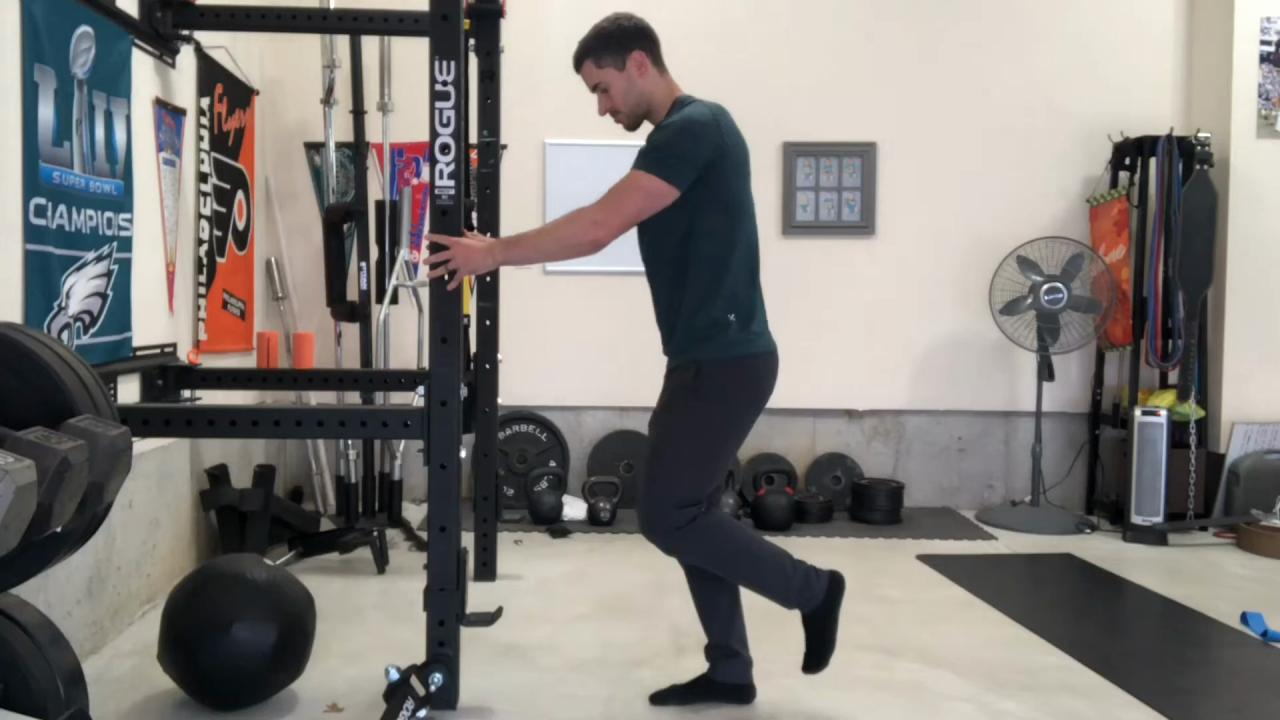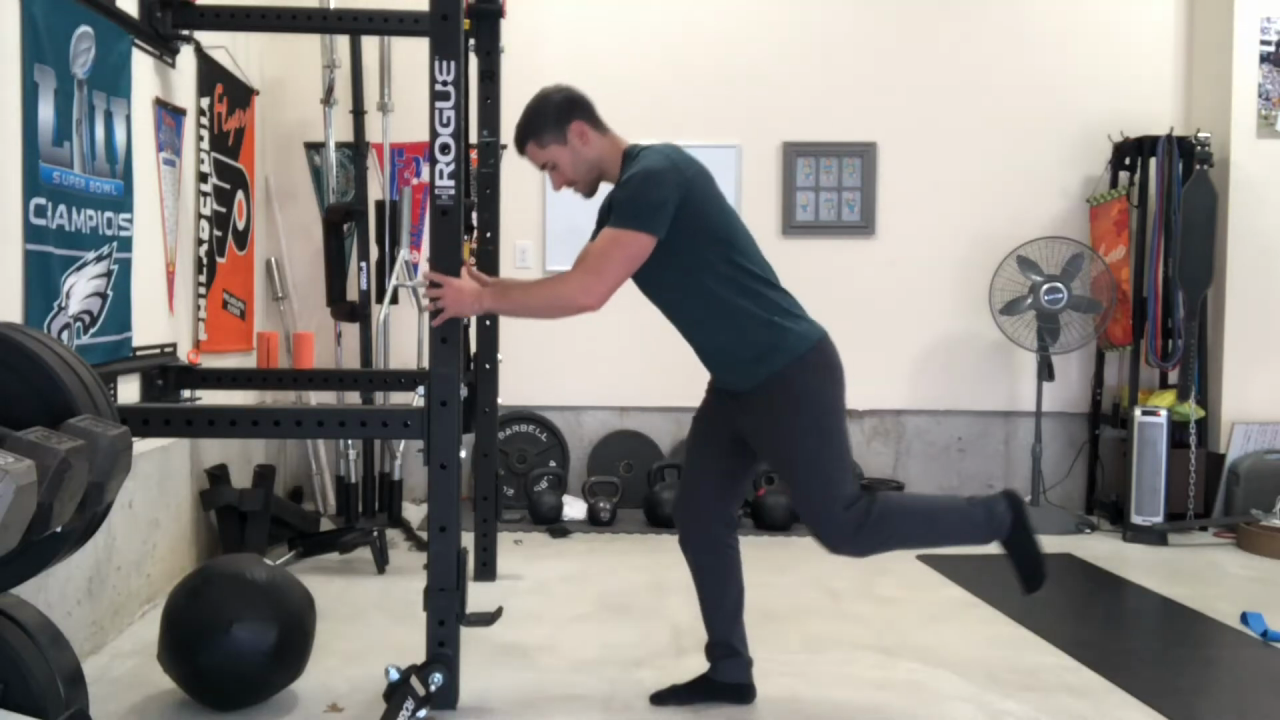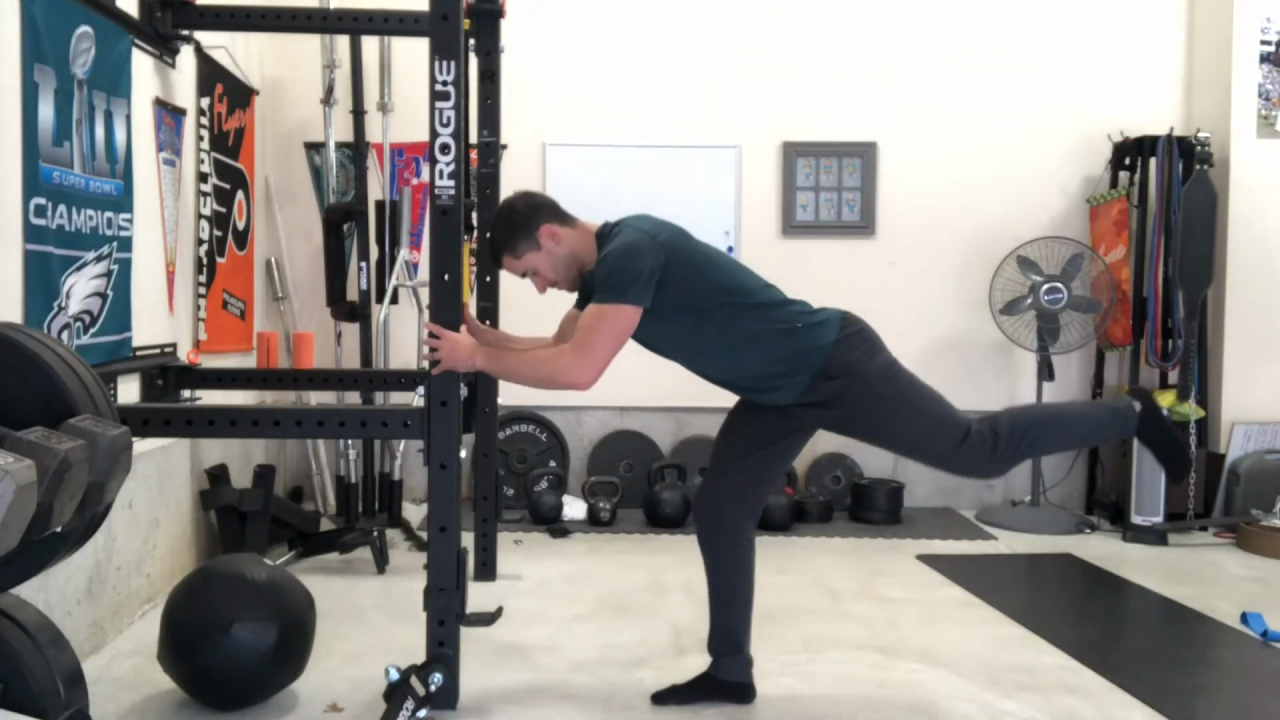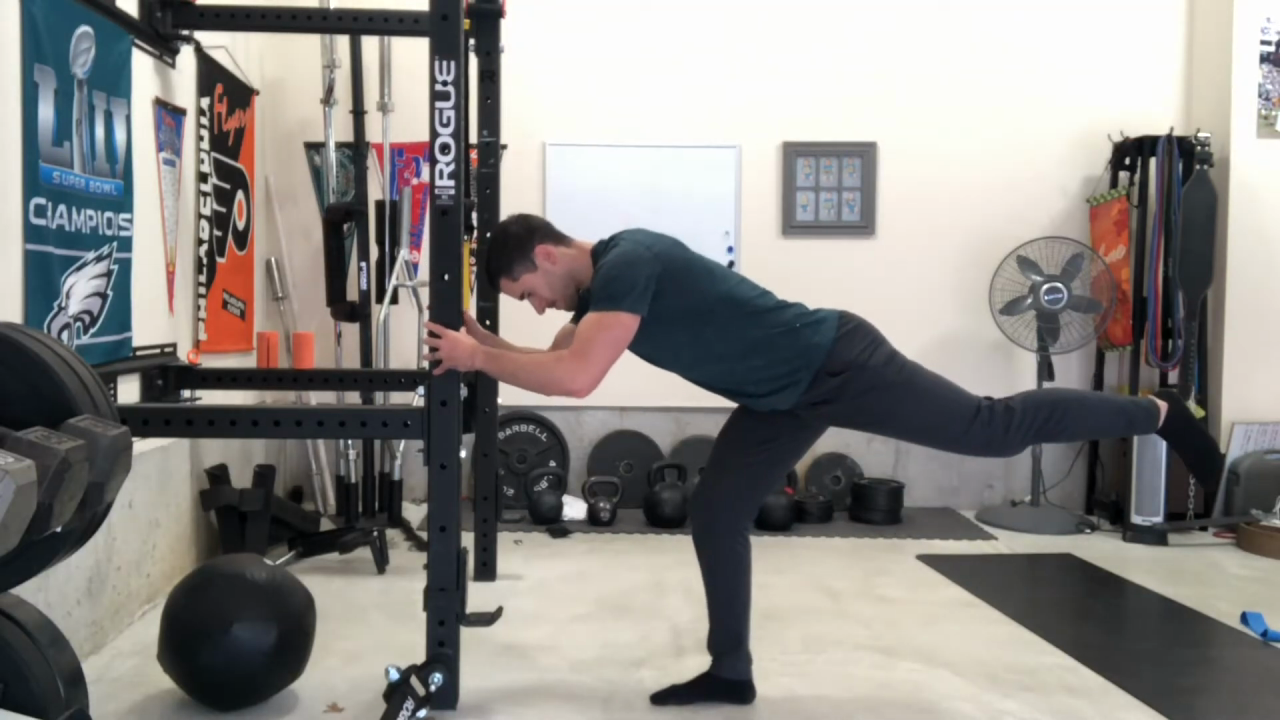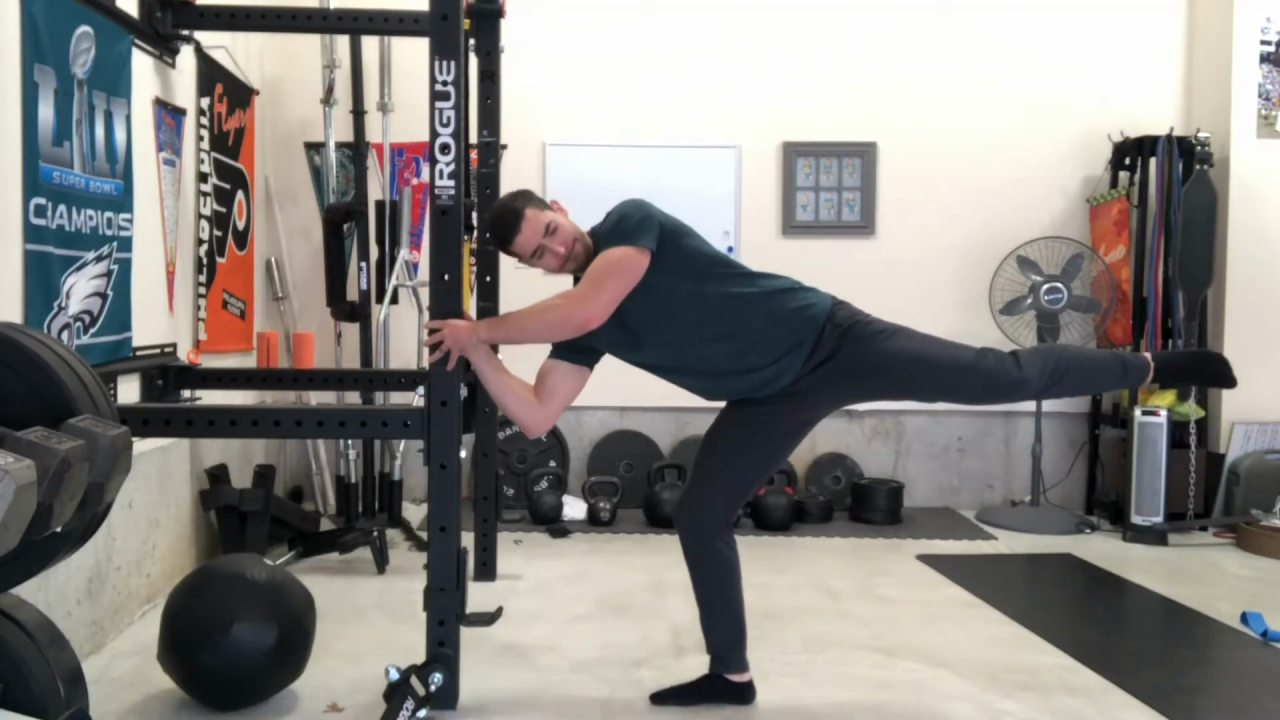
dt=1s
person 1, frame 1
left shoulder: (695, 129)
right shoulder: (678, 136)
left elbow: (598, 228)
right elbow: (603, 228)
left wrist: (493, 255)
right wrist: (499, 251)
left hip: (724, 361)
right hip: (706, 358)
left knee: (669, 518)
right knee: (687, 517)
left ankle: (812, 590)
right ankle: (730, 671)
person 1, frame 2
left shoulder: (655, 176)
right shoulder: (626, 197)
left elbow: (586, 293)
right elbow: (578, 287)
left wrist: (483, 300)
right wrist: (489, 289)
left hip: (791, 371)
right hip: (739, 381)
left knee: (844, 526)
right knee: (700, 518)
left ankle: (998, 518)
right ankle: (729, 671)
person 1, frame 3
left shoulder: (630, 251)
right shoulder: (604, 273)
left elbow: (579, 371)
right elbow: (560, 351)
left wrist: (477, 359)
right wrist: (481, 335)
left hip: (836, 364)
right hip: (783, 389)
left knee: (976, 449)
right knee: (719, 511)
left ankle: (1132, 414)
right ankle: (730, 669)
person 1, frame 4
left shoulder: (629, 261)
right shoulder: (600, 295)
left elbow: (578, 379)
right elbow: (559, 374)
left wrist: (478, 356)
right wrist: (479, 343)
left hip: (838, 364)
right hip: (786, 398)
left knee: (993, 428)
right knee: (715, 512)
left ankle: (1157, 414)
right ankle: (731, 671)
person 1, frame 5
left shoulder: (629, 223)
right shoulder: (581, 326)
left elbow: (585, 310)
right elbow: (536, 417)
left wrist: (479, 328)
right wrist: (477, 356)
left hip: (826, 339)
right hip: (770, 396)
left knee: (1002, 377)
right knee: (699, 518)
left ankle: (1150, 366)
right ankle: (730, 674)
